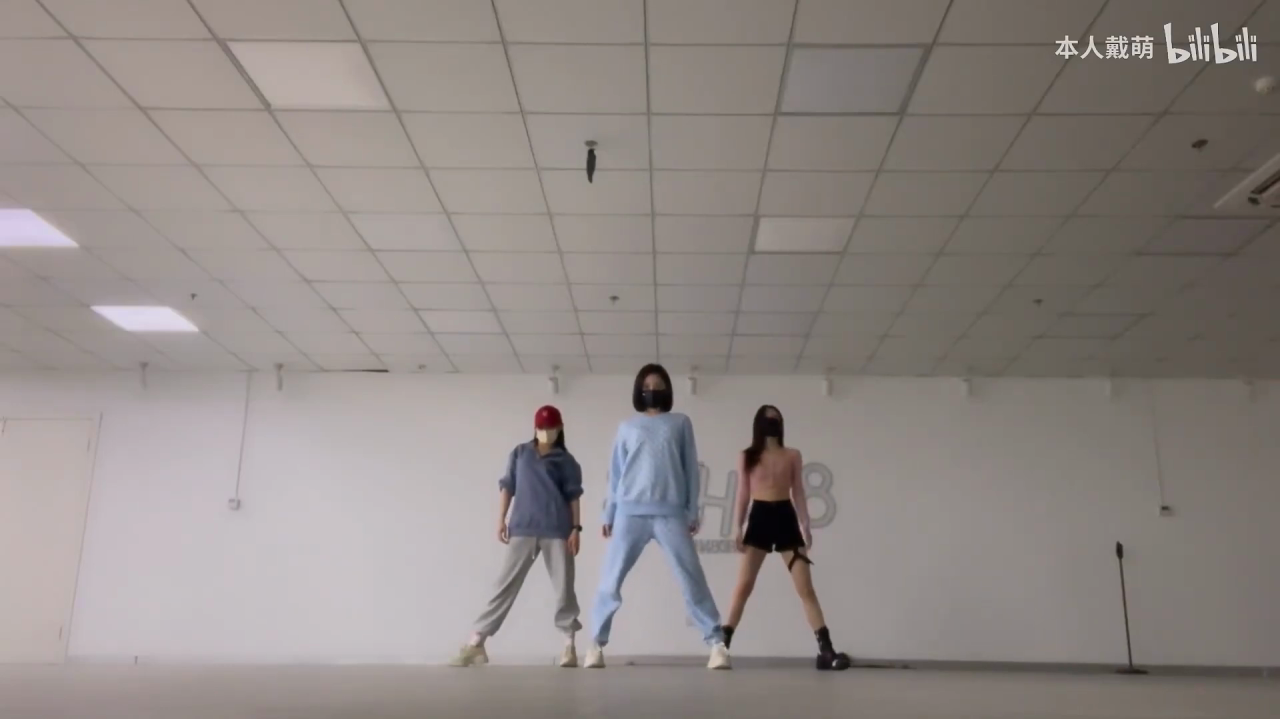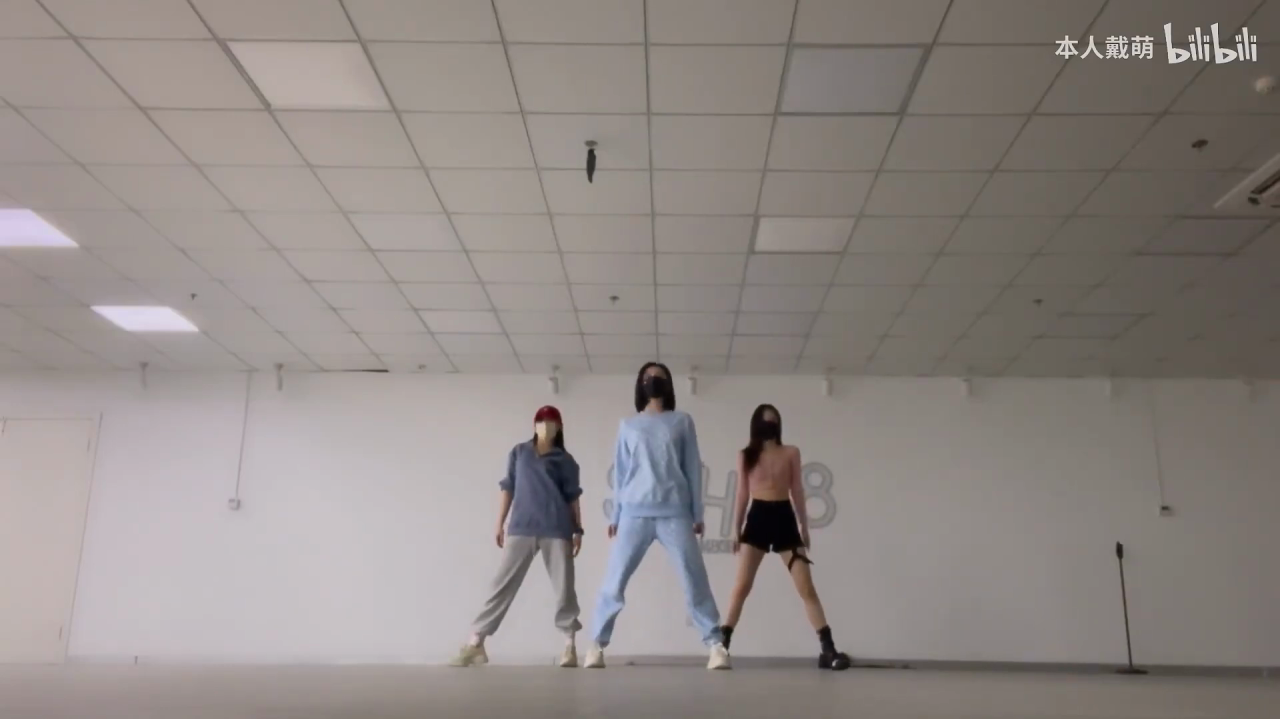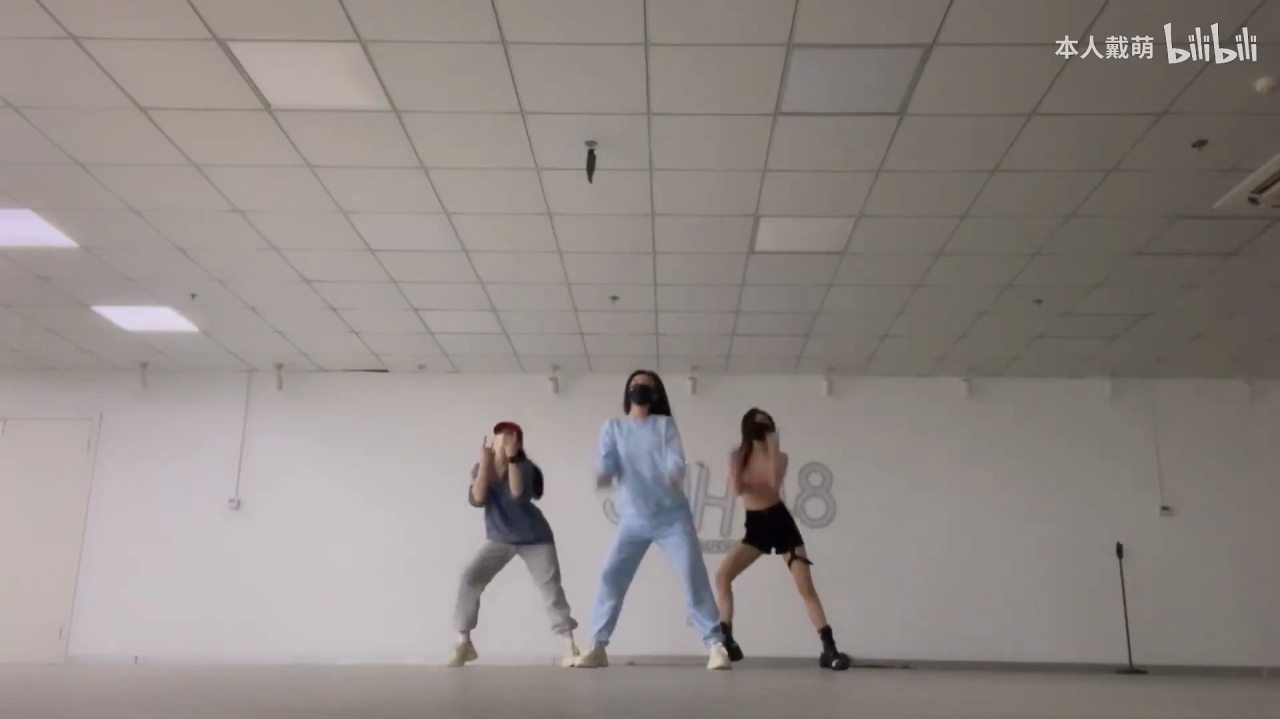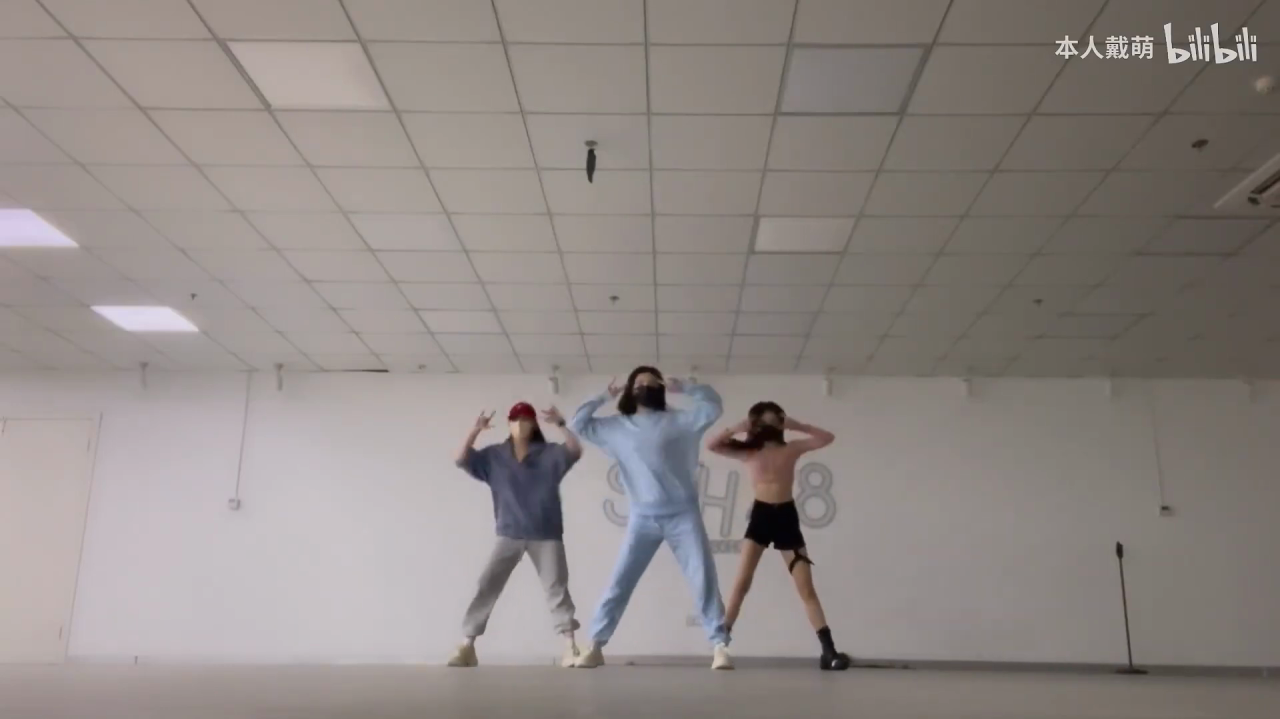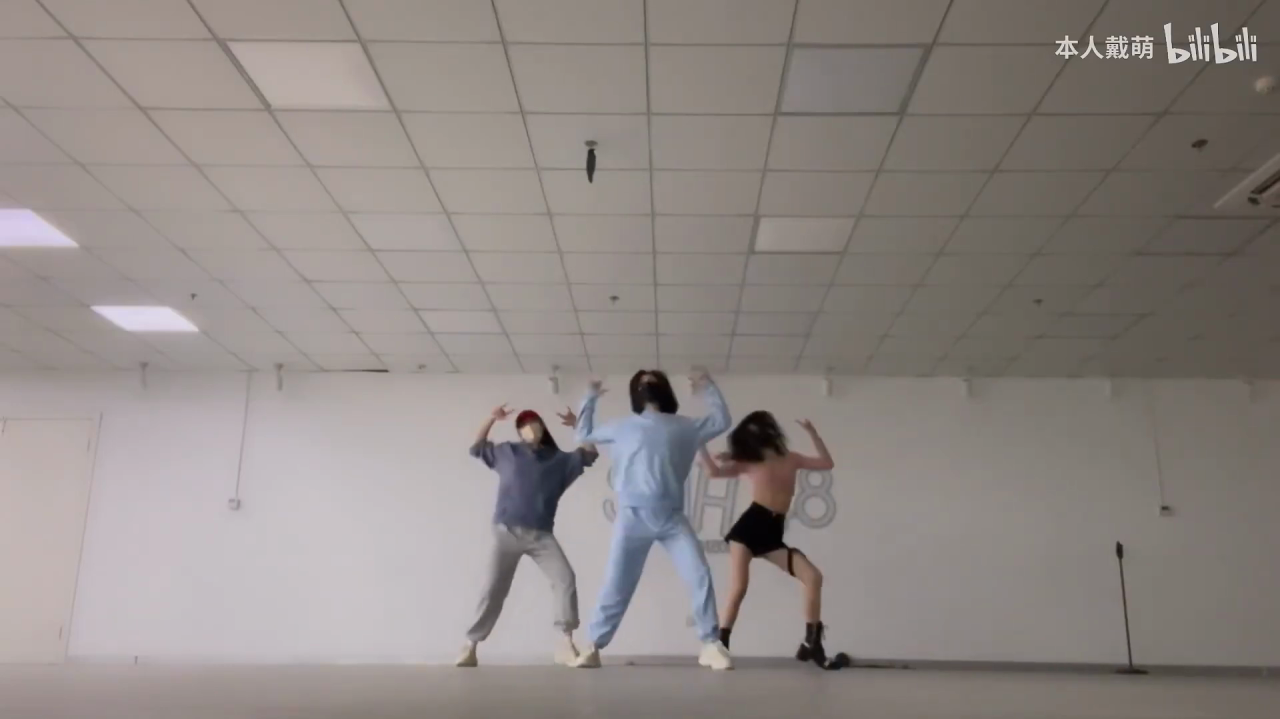
dt=0.5s
person 1, frame 1
left shoulder: (681, 423)
right shoulder: (627, 427)
left elbow: (691, 469)
right elbow: (616, 473)
left wrist: (693, 512)
right wrist: (608, 515)
left hip: (670, 513)
right hip: (630, 512)
left knee: (692, 579)
right knee: (610, 580)
left ankle: (717, 643)
right ankle: (597, 645)
person 1, frame 2
left shoulder: (683, 422)
right shoulder: (628, 425)
left elbow: (693, 468)
right elbow: (620, 472)
left wrist: (697, 514)
right wrist: (615, 515)
left hip: (675, 513)
right hip: (634, 513)
left knee: (694, 579)
right knee: (614, 580)
left ankle: (716, 644)
right ankle: (598, 645)
person 1, frame 3
left shoulder: (665, 424)
right shoulder: (612, 427)
left elbow: (677, 460)
right elbow: (605, 462)
left wrist: (676, 472)
right wrist: (604, 474)
left hip: (673, 517)
right hip: (633, 519)
left knee: (694, 578)
right knee: (611, 575)
left ankle: (716, 644)
right ankle: (598, 645)
person 1, frame 4
left shoulder: (677, 421)
right shoulder: (616, 428)
left elbow: (714, 406)
right elbow: (576, 424)
left wrist: (684, 388)
right wrist: (603, 397)
left hip: (683, 514)
right hip: (643, 517)
left knee: (703, 576)
right knee: (621, 578)
left ankle: (719, 645)
right ankle: (595, 645)
person 1, frame 5
left shoulder: (684, 426)
right shoulder: (623, 426)
left elbow: (723, 420)
right elbow: (584, 434)
left wrist: (708, 387)
right wrist: (591, 397)
left hip: (672, 517)
right hip: (633, 515)
left knee: (700, 573)
right knee: (617, 582)
left ankle: (711, 644)
right ankle: (594, 646)
person 2, frame 1
left shoulder: (792, 455)
right shoulder: (747, 457)
left elbow: (798, 492)
right elbow: (742, 493)
left wrist: (806, 527)
right wrist: (738, 528)
left hip: (786, 519)
right hip: (759, 519)
left knee: (805, 588)
right knee: (743, 586)
left ankle: (826, 650)
right ankle: (722, 645)
person 2, frame 2
left shoulder: (791, 453)
right shoulder: (745, 456)
left elbow: (797, 491)
right elbow: (742, 494)
left wrist: (804, 527)
right wrist: (737, 530)
left hip: (784, 519)
right hip: (757, 519)
left knee: (806, 588)
right knee: (742, 586)
left ankle: (829, 649)
right ankle: (721, 646)
person 2, frame 3
left shoulder: (779, 457)
right shoulder: (738, 458)
left elbow: (775, 483)
right elbow: (737, 488)
left wrist: (773, 449)
right wrist: (736, 464)
left hip: (781, 522)
right hip: (755, 527)
left knee: (806, 587)
right knee: (722, 575)
left ankle: (829, 649)
right ankle: (726, 642)
person 2, frame 4
left shoulder: (792, 449)
right shoulder: (748, 452)
left elbow: (827, 438)
right elbow: (712, 445)
left wrist: (796, 425)
right wrist: (735, 429)
left hip: (786, 517)
right hip: (760, 517)
left knee: (806, 588)
right knee: (742, 583)
left ankle: (829, 650)
person 2, frame 5
left shoulder: (791, 459)
right shoulder: (749, 463)
left elbow: (827, 463)
right elbow: (714, 471)
left wrist: (811, 432)
right wrist: (699, 445)
left hip: (773, 533)
right hip: (749, 527)
left knee: (814, 576)
right knee: (738, 588)
left ankle: (812, 644)
right ankle: (720, 647)
person 3, frame 1
left shoulder: (566, 460)
right shoulder: (520, 453)
left elbow: (573, 496)
right elbow: (507, 486)
left wrist: (576, 528)
right wrist: (501, 519)
left hip: (557, 530)
right hip: (523, 528)
left knee: (564, 586)
right knee: (507, 584)
left ankle: (569, 646)
right ankle: (476, 643)
person 3, frame 2
left shoulder: (565, 460)
right shoulder: (519, 452)
left elbow: (573, 498)
right elbow: (508, 488)
left wrist: (578, 531)
right wrist: (500, 523)
left hip: (556, 530)
right hip: (521, 529)
left knee: (564, 585)
right knee: (504, 583)
left ankle: (570, 646)
right ankle: (475, 643)
person 3, frame 3
left shoulder: (525, 467)
right shoulder: (481, 467)
left elbow: (517, 493)
right elbow: (476, 499)
left wrist: (510, 458)
right wrist: (485, 462)
left hip: (535, 538)
right hip: (499, 539)
left knee: (551, 587)
right knee: (470, 577)
left ankle: (570, 646)
right ankle: (464, 643)
person 3, frame 4
left shoulder: (548, 453)
right shoulder: (494, 455)
left elbow: (575, 452)
right elbow: (461, 459)
left wrist: (560, 423)
right wrist: (476, 430)
left hip: (545, 534)
right hip: (509, 535)
left knee: (556, 586)
right knee: (487, 584)
left ankle: (570, 647)
right ankle: (467, 646)
person 3, frame 5
left shoulder: (559, 459)
right shoulder: (507, 452)
left elbow: (590, 454)
right elbow: (476, 448)
left wrist: (576, 425)
right wrist: (492, 419)
left hip: (541, 534)
right hip: (507, 530)
left knee: (565, 578)
right knee: (493, 589)
left ankle: (566, 645)
right ankle: (470, 647)
